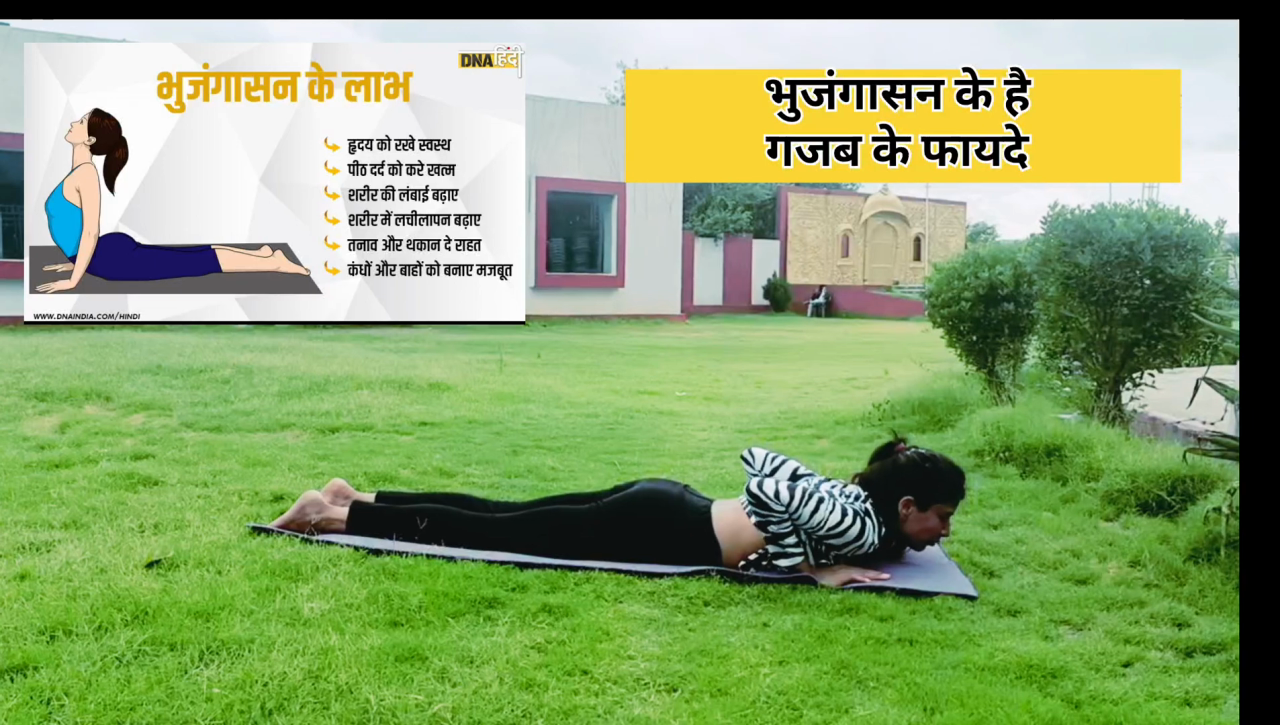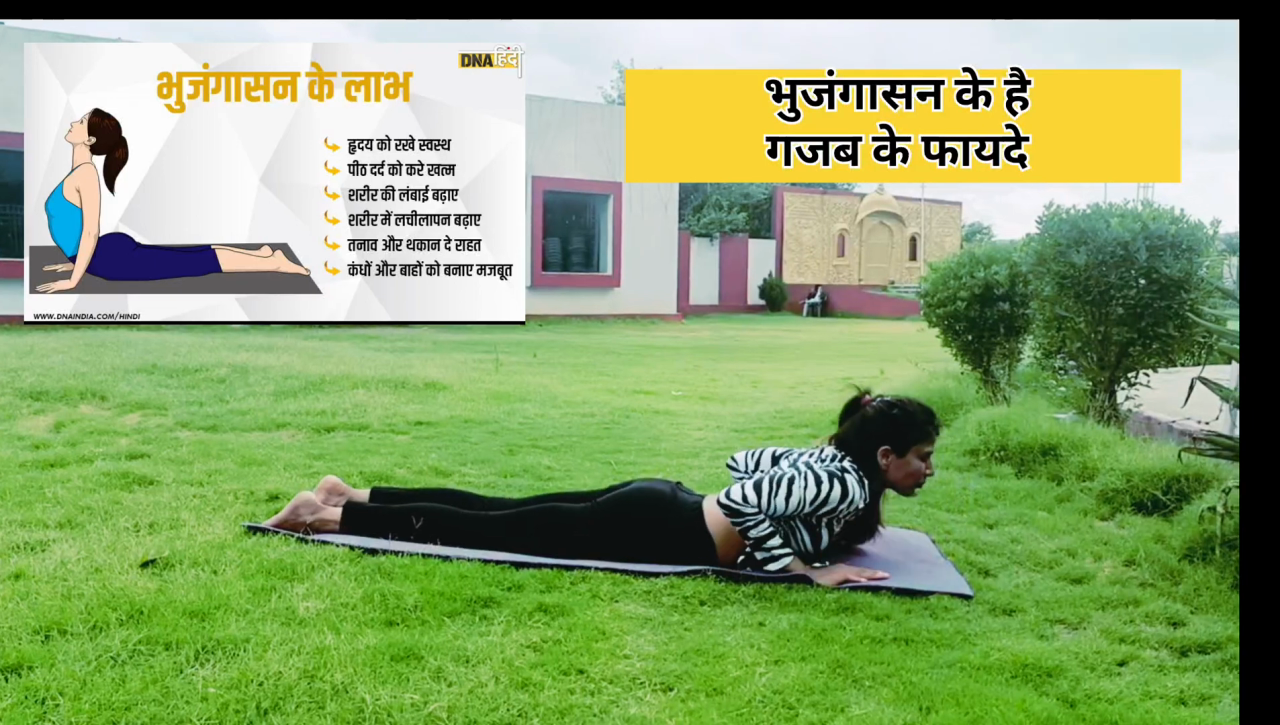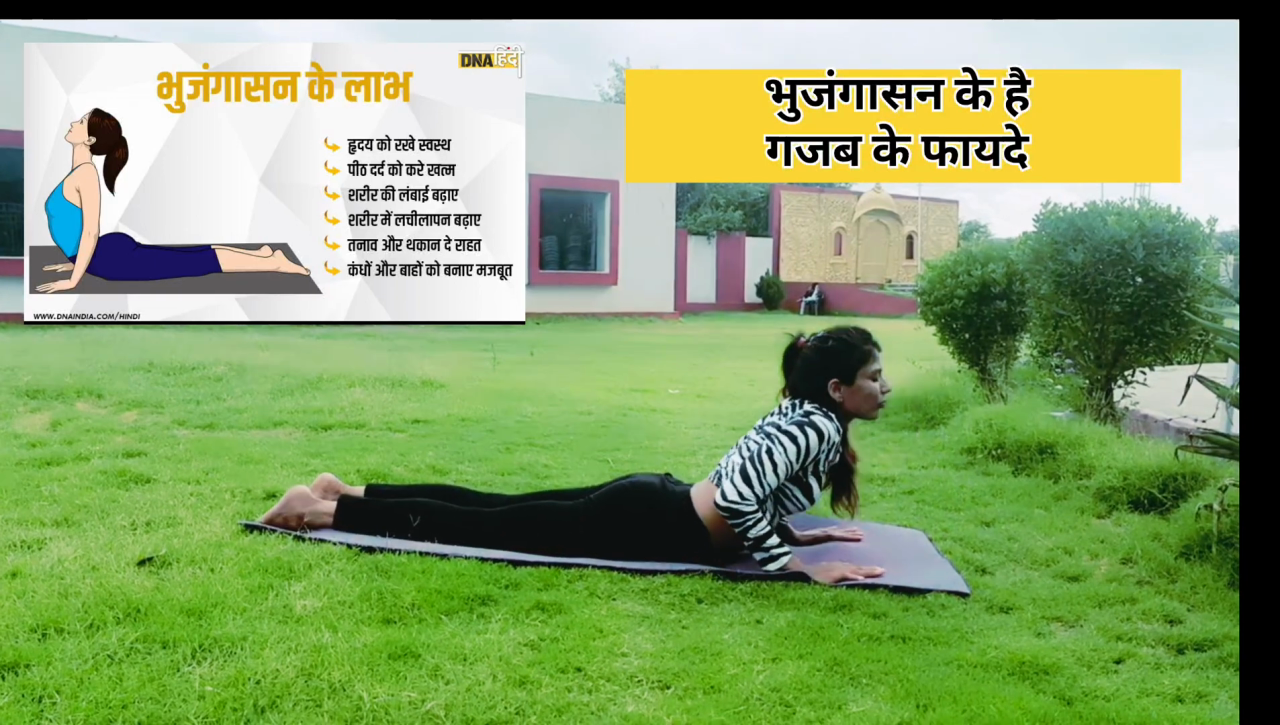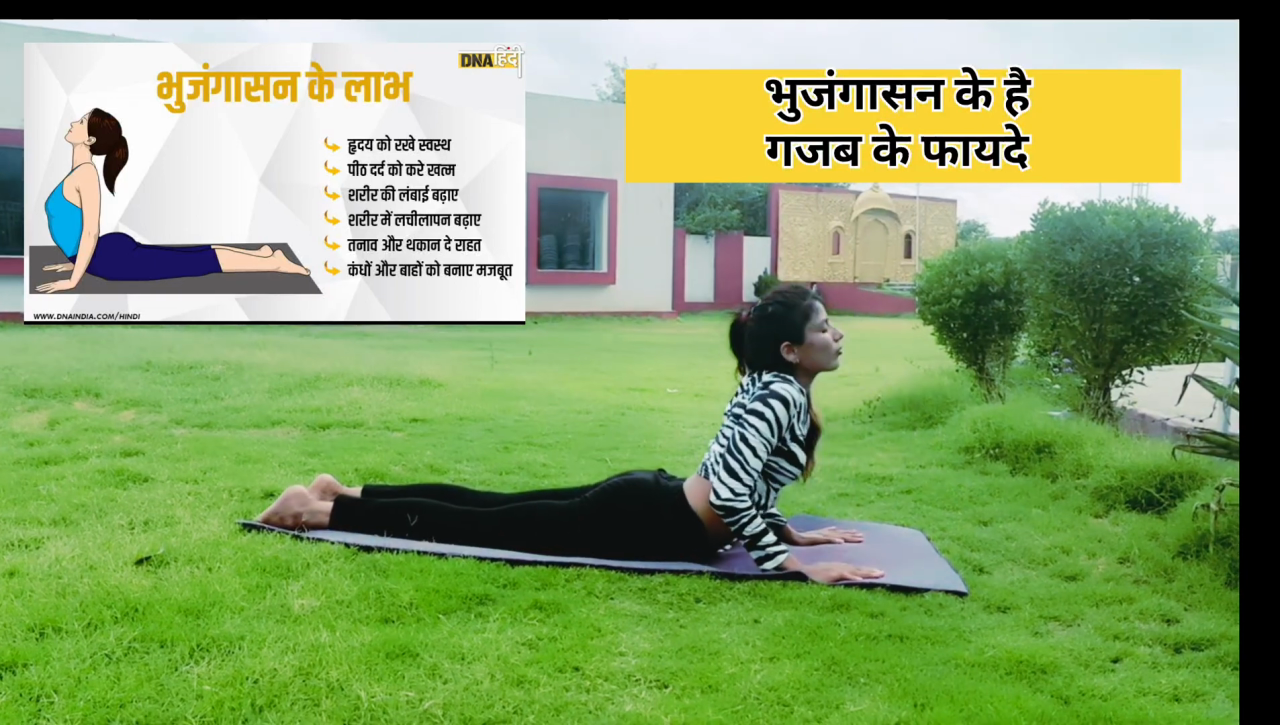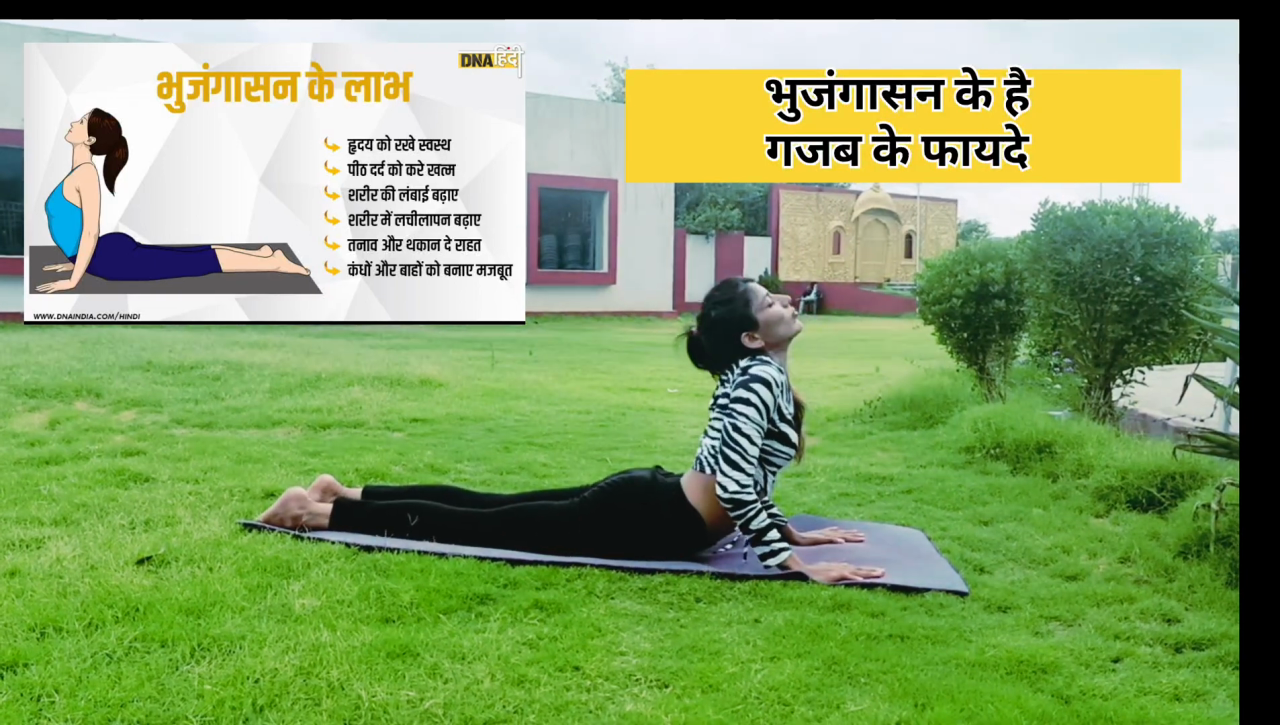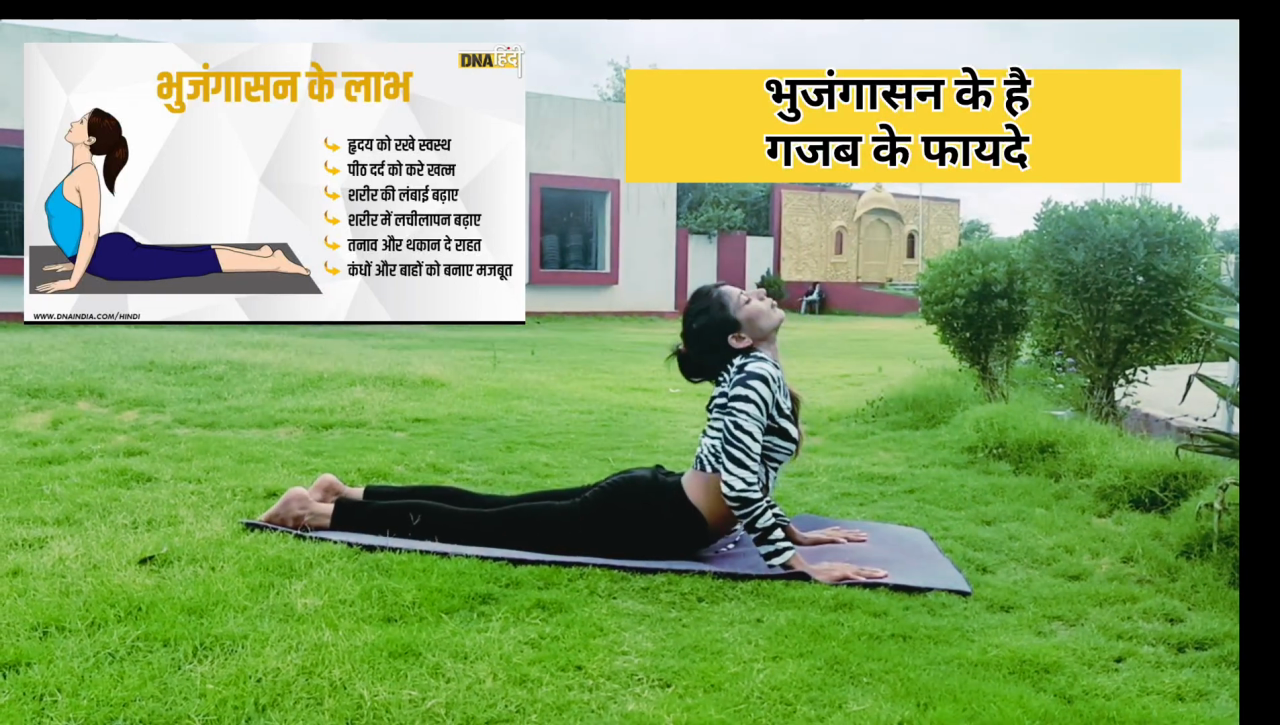
dt=0.3s
person 1, frame 1
left shoulder: (850, 498)
right shoulder: (862, 527)
left elbow: (758, 456)
right elbow: (768, 492)
right wrist: (810, 568)
left hip: (665, 509)
right hip: (662, 532)
left knee: (500, 515)
right knee: (490, 532)
left ankle: (354, 497)
right ankle: (334, 515)
person 1, frame 2
left shoulder: (835, 457)
right shoulder: (848, 482)
right elbow: (743, 503)
left wrist: (821, 539)
right wrist: (803, 565)
left hip: (656, 510)
right hip: (657, 532)
left knee: (500, 509)
right knee: (487, 527)
left ankle: (350, 495)
right ankle: (326, 515)
person 1, frame 3
left shoulder: (801, 414)
right shoulder: (819, 429)
right elbow: (735, 498)
left wrist: (798, 533)
right wrist: (797, 565)
left hip: (650, 503)
right hip: (649, 526)
left knee: (488, 510)
right knee: (473, 528)
left ankle: (343, 493)
right ankle: (320, 511)
person 1, frame 4
left shoulder: (772, 385)
right shoulder: (780, 395)
right elbow: (731, 496)
left wrist: (791, 533)
right wrist: (793, 565)
left hip: (646, 503)
right hip: (646, 525)
left knee: (490, 506)
right knee: (473, 524)
left ankle: (343, 492)
right ankle: (317, 510)
person 1, frame 5
left shoulder: (755, 374)
right shoulder: (761, 379)
left elbow: (743, 477)
right elbow: (735, 489)
left wrist: (790, 532)
right wrist: (796, 564)
left hip: (644, 500)
right hip: (645, 523)
left knee: (488, 509)
right knee: (474, 525)
left ankle: (343, 493)
right ankle: (317, 513)
person 1, frame 6
left shoulder: (752, 372)
right shoulder: (757, 377)
left elbow: (745, 473)
right elbow: (741, 484)
left wrist: (792, 530)
right wrist: (798, 564)
left hip: (647, 499)
right hip: (647, 519)
left knee: (488, 508)
right knee: (474, 525)
left ankle: (345, 492)
right ankle: (320, 511)
person 2, frame 1
left shoulder: (85, 173)
right shoulder: (79, 171)
left elbow: (91, 232)
left wrist: (73, 280)
right wrist: (76, 261)
left hip: (114, 258)
right hip: (109, 253)
left knee: (198, 261)
left ankle: (272, 263)
person 2, frame 2
left shoulder: (86, 173)
right shoulder: (79, 171)
left elbow: (90, 232)
left wrist: (74, 279)
right wrist: (75, 260)
left hip: (113, 258)
right hip: (110, 254)
left knee: (198, 262)
left ankle: (273, 263)
person 2, frame 3
left shoulder: (86, 173)
right shoulder: (79, 172)
left elbow: (91, 232)
left wrist: (73, 280)
right wrist: (75, 261)
left hip: (115, 258)
right hip: (110, 254)
left knee: (197, 261)
left ankle: (272, 263)
person 2, frame 4
left shoulder: (85, 173)
right shoulder: (79, 171)
left elbow: (91, 232)
left wrist: (74, 280)
right wrist: (76, 260)
left hip: (114, 258)
right hip: (110, 254)
left knee: (198, 261)
left ankle: (273, 263)
person 2, frame 5
left shoulder: (85, 173)
right shoulder: (79, 171)
left elbow: (91, 232)
left wrist: (74, 279)
right wrist: (76, 261)
left hip: (114, 258)
right hip: (109, 253)
left knee: (197, 262)
left ankle: (272, 263)
person 2, frame 6
left shoulder: (86, 173)
right shoulder: (79, 171)
left elbow: (91, 232)
left wrist: (74, 280)
right wrist: (76, 261)
left hip: (114, 258)
right hip: (110, 253)
left knee: (198, 261)
left ankle: (273, 263)
